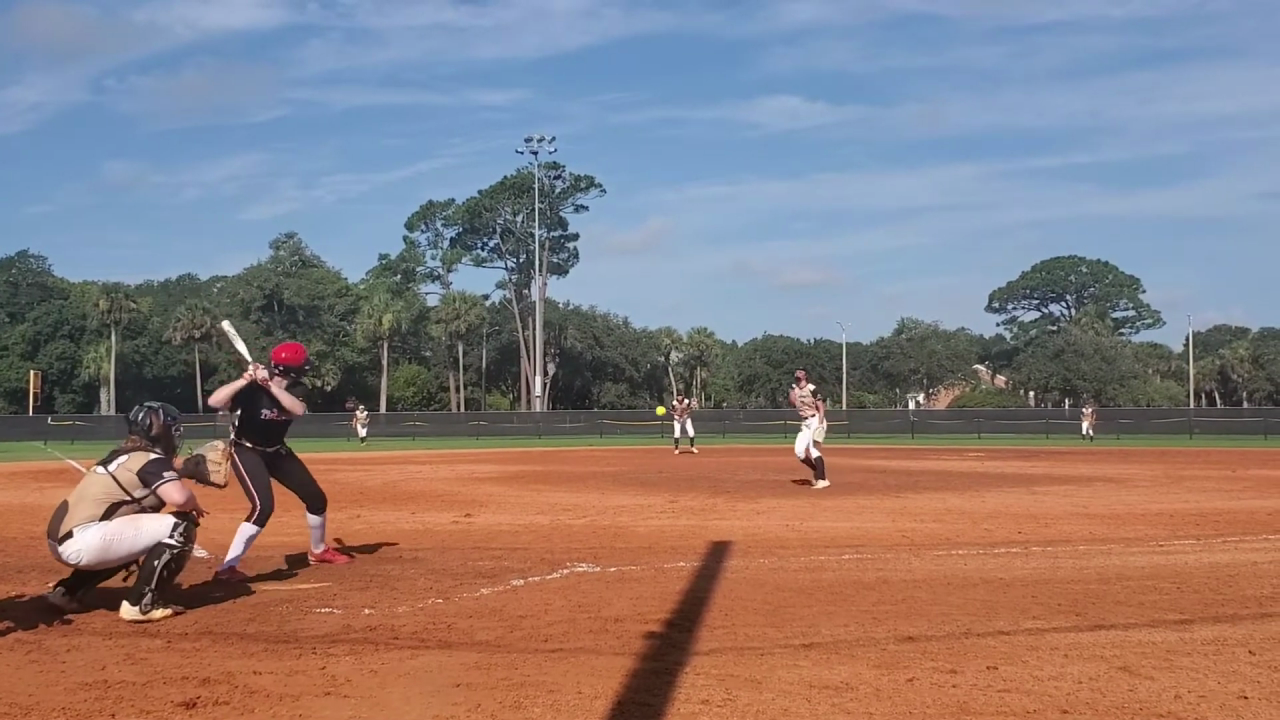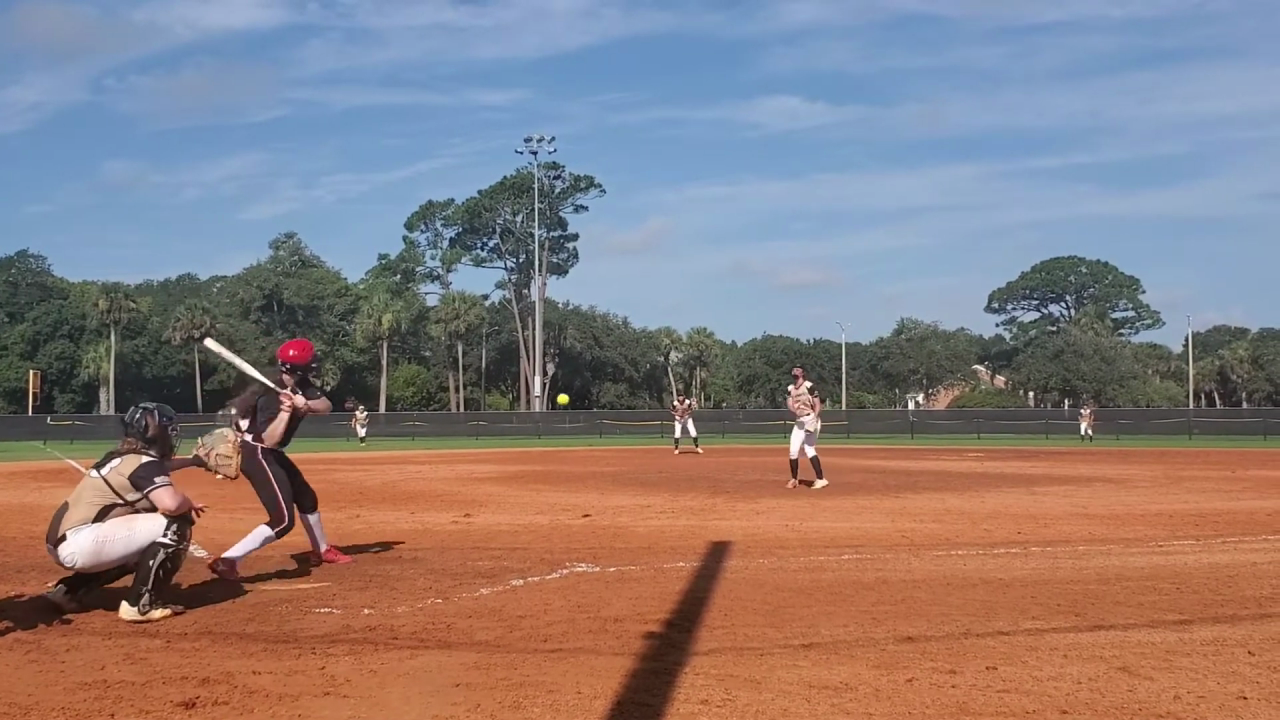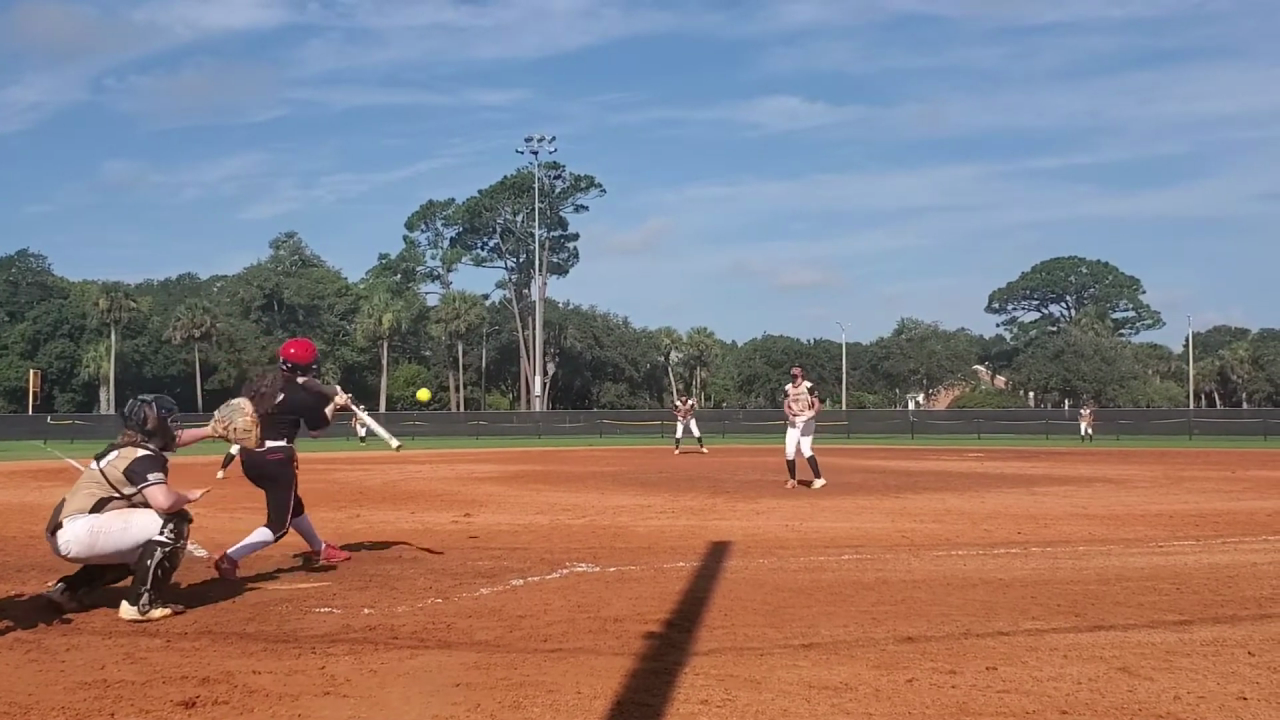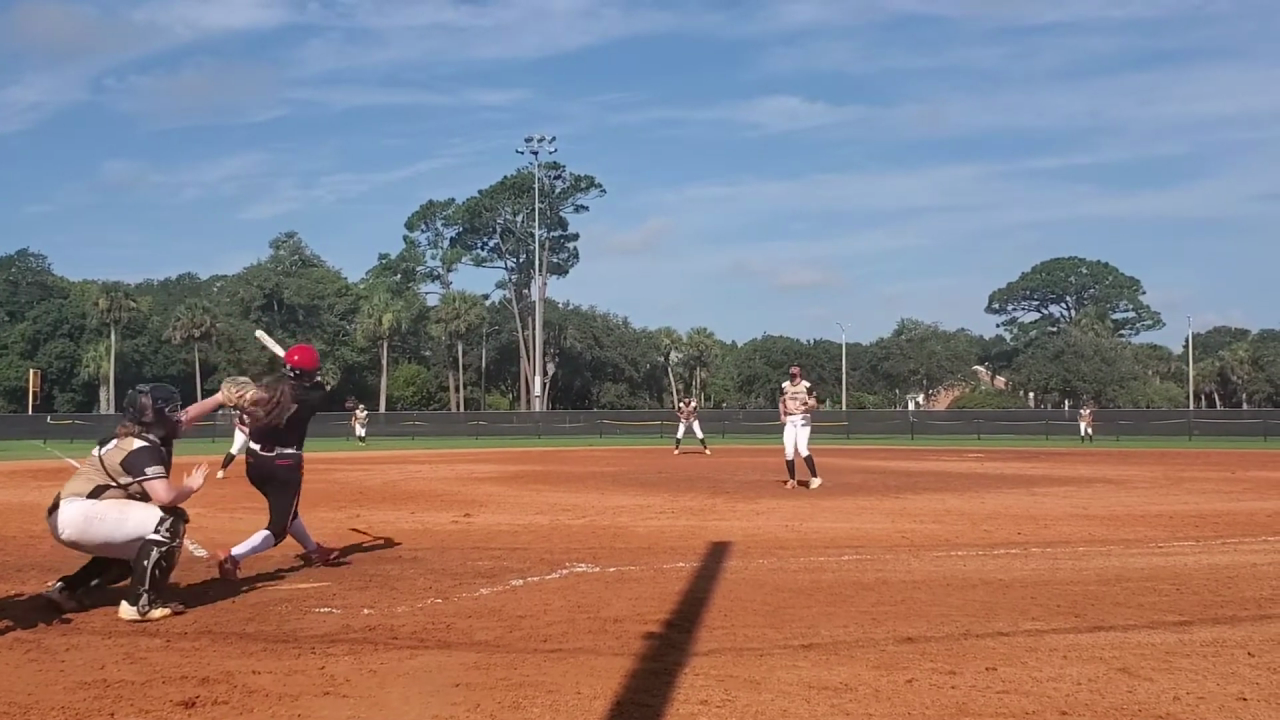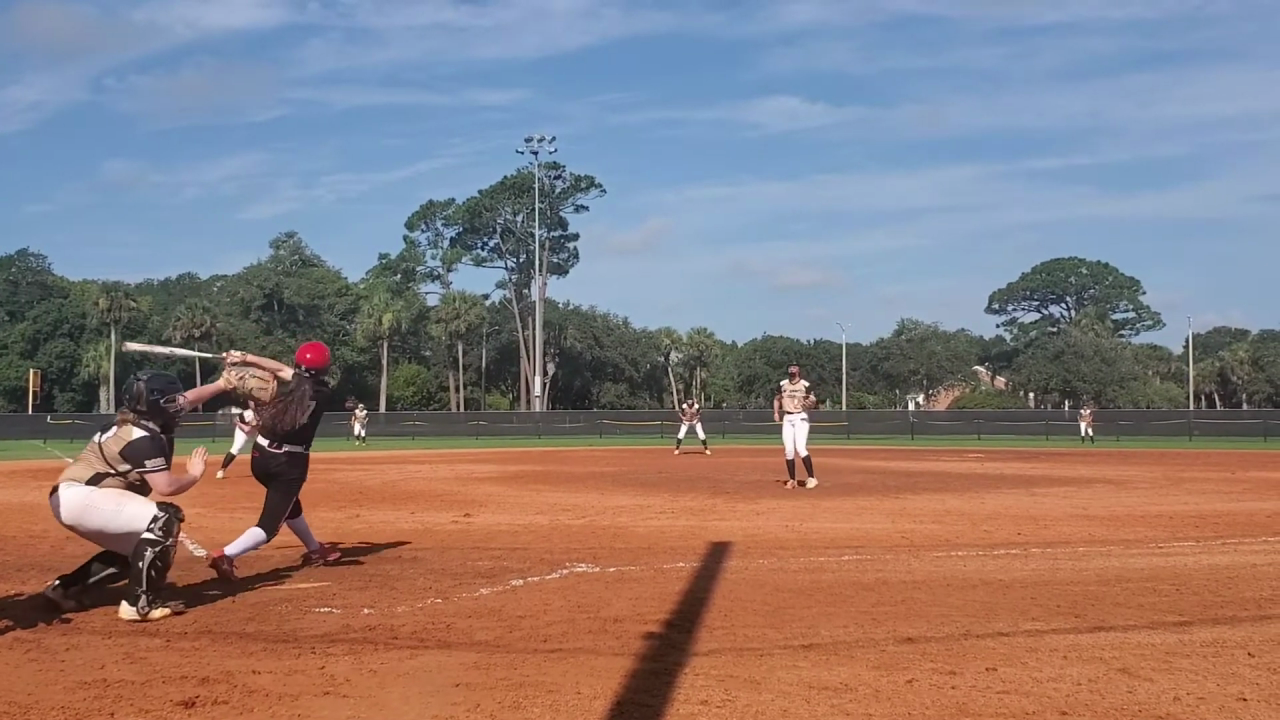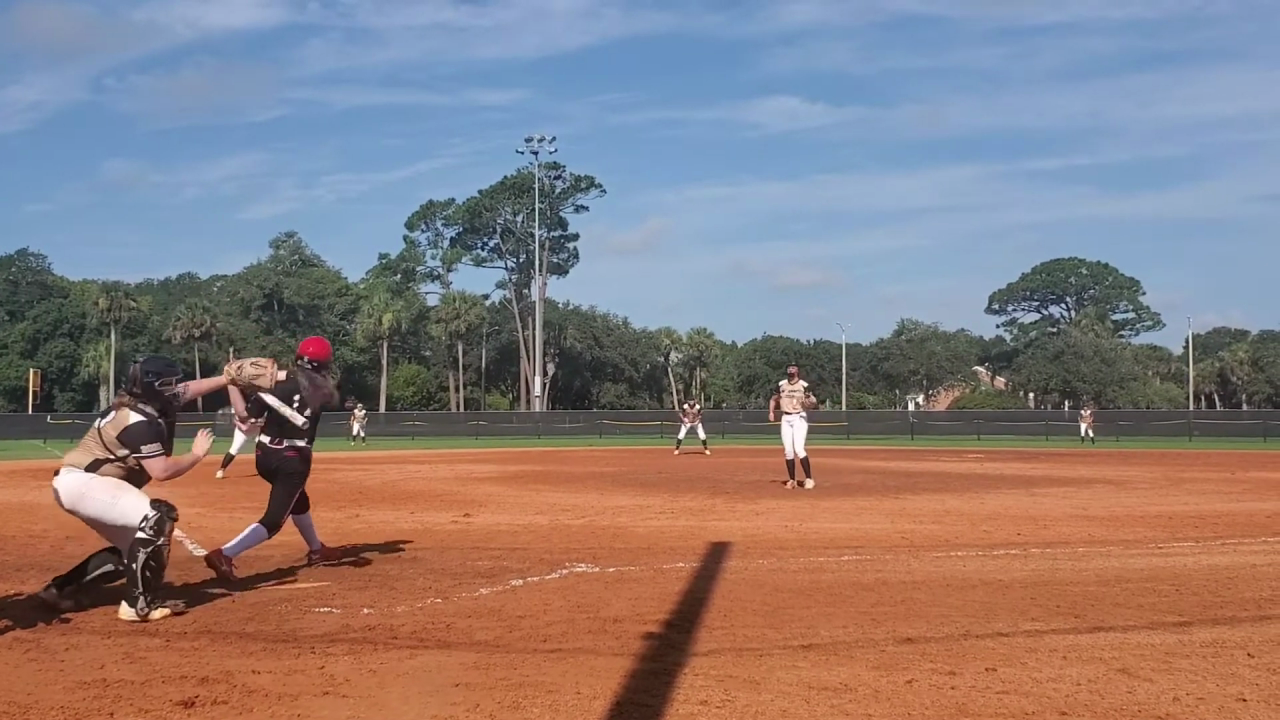
dt=0.1s
person 1, frame 1
left shoulder: (294, 389)
right shoulder: (252, 390)
left elbow: (296, 407)
right elbow: (214, 402)
left wrist: (272, 386)
right wrist: (244, 380)
left hip: (276, 450)
right hip: (247, 452)
left knee: (317, 499)
right knee: (263, 507)
left ankle: (319, 550)
right ankle: (228, 566)
person 1, frame 2
left shoulder: (303, 387)
right shoulder: (270, 397)
left elbow: (326, 406)
right elbow: (270, 440)
left wrist: (306, 404)
right wrist: (286, 411)
left hip: (271, 454)
right hip: (257, 455)
left knee: (306, 498)
right knee: (283, 520)
left ankle: (322, 550)
right ankle: (227, 560)
person 1, frame 3
left shoulder: (268, 381)
right shoulder: (305, 395)
right elbow: (317, 429)
right wrist: (335, 404)
left hip: (250, 456)
right hip: (276, 459)
left knee: (290, 505)
right knee: (277, 525)
left ankle: (320, 549)
right ankle: (230, 557)
person 1, frame 4
left shoulder: (269, 386)
right shoulder: (312, 394)
left hip: (254, 461)
right hip: (284, 464)
left knee: (284, 509)
right knee: (278, 529)
left ankle: (313, 550)
right ankle: (232, 557)
person 1, frame 5
left shoulder: (281, 390)
right shoulder: (320, 390)
right elbow: (291, 375)
right wrist: (249, 358)
left hip: (261, 458)
right hip: (291, 463)
left knee: (289, 504)
right knee: (270, 523)
left ankle: (315, 550)
right ankle: (226, 556)
person 1, frame 6
left shoulder: (280, 387)
right shoulder: (322, 385)
left elbow: (245, 413)
right elbow: (290, 376)
left wrist: (232, 383)
left hip: (264, 455)
right hip: (294, 458)
left knee: (297, 500)
right knee: (273, 520)
left ankle: (317, 550)
right ankle: (224, 554)
person 2, frame 1
left shoulder: (126, 454)
right shoulder: (152, 461)
right elbow: (179, 497)
right wrist: (193, 504)
left hip: (64, 540)
right hip: (85, 540)
left knee: (137, 547)
right knee: (182, 526)
left ankle: (67, 591)
right ankle: (142, 605)
person 2, frame 2
left shoulder: (124, 455)
right shoulder: (145, 464)
right elbow: (171, 503)
left wrist: (195, 460)
right wrist: (189, 505)
left hip: (63, 542)
right hip: (80, 543)
left knee: (139, 550)
right knee: (176, 526)
left ankle: (68, 591)
right ankle: (141, 605)
person 2, frame 3
left shoulder: (133, 445)
right shoulder: (143, 458)
left elbow: (174, 439)
right elbow: (164, 501)
left wrist: (210, 431)
right wrist: (187, 497)
left hip: (66, 532)
right hip: (81, 530)
left knee: (142, 553)
right knee: (174, 523)
left ankle: (68, 590)
right ankle: (141, 605)
person 2, frame 4
left shoulder: (136, 436)
right shoulder: (142, 449)
left elbow: (185, 417)
right elbow: (166, 496)
left wrist: (221, 398)
right wrist: (191, 487)
left hip: (68, 519)
right hip: (77, 515)
left knee: (145, 549)
right knee: (170, 521)
left ankle: (68, 589)
right ankle: (140, 604)
person 2, frame 5
left shoulder: (146, 420)
right shoulder: (142, 438)
left elbow: (187, 398)
right elbow: (165, 486)
right wrist: (194, 474)
left hip: (81, 497)
right hip: (80, 497)
left knee: (137, 552)
right knee: (166, 518)
left ankle: (66, 589)
right ankle: (141, 604)
person 2, frame 6
left shoulder: (149, 406)
right shoulder: (139, 422)
left elbow: (190, 389)
right elbow: (162, 471)
left wrist: (227, 379)
right wrist: (196, 454)
left hip: (83, 485)
right hip: (79, 483)
left knee: (135, 548)
right knee: (158, 517)
left ankle: (62, 589)
right ankle: (140, 604)
